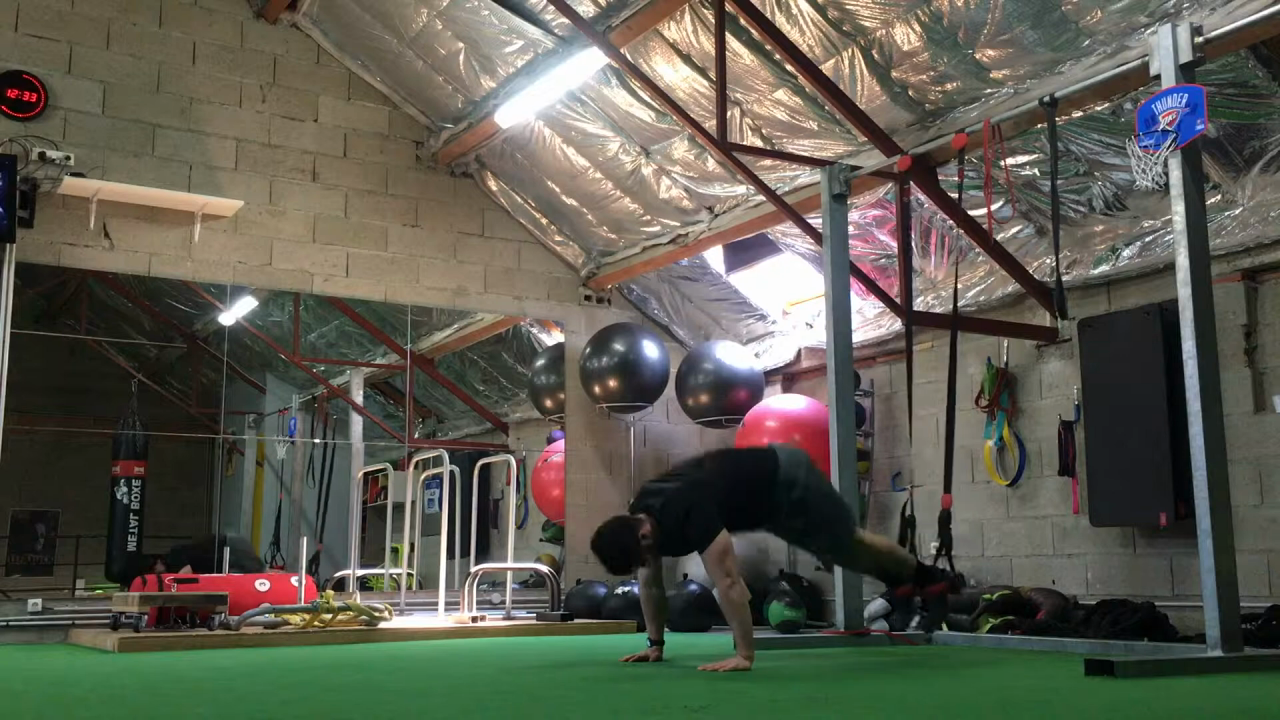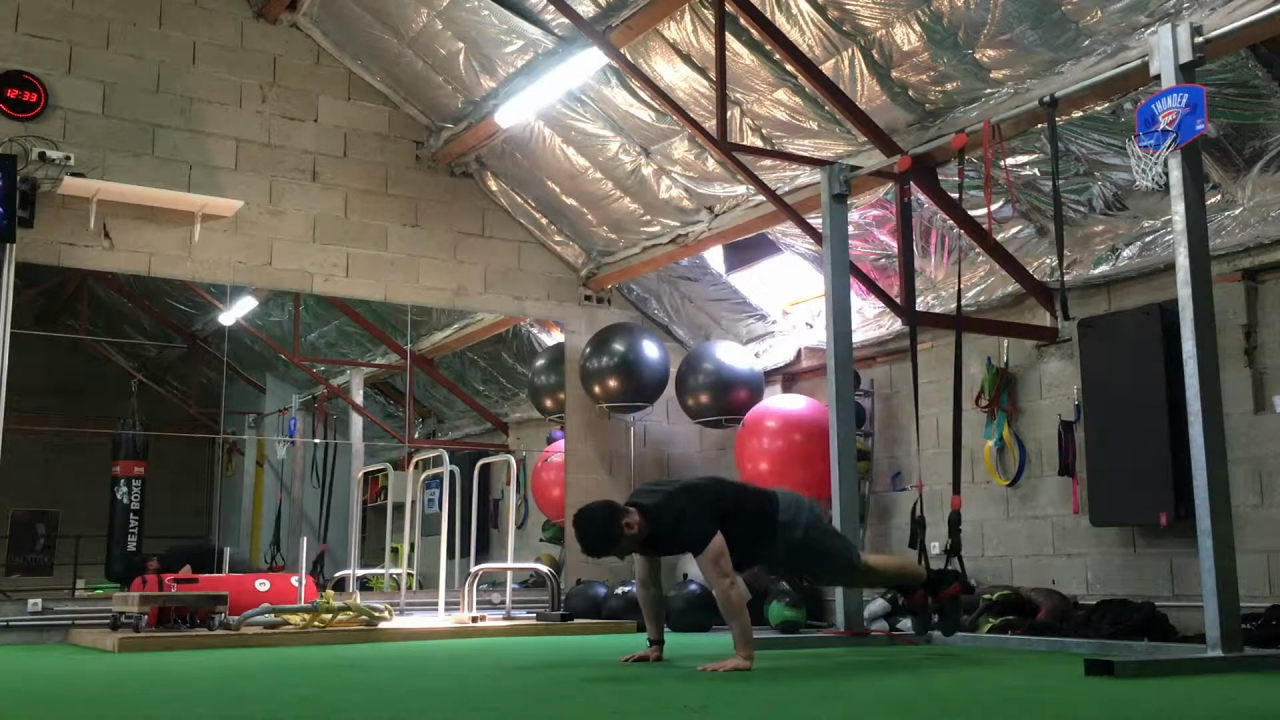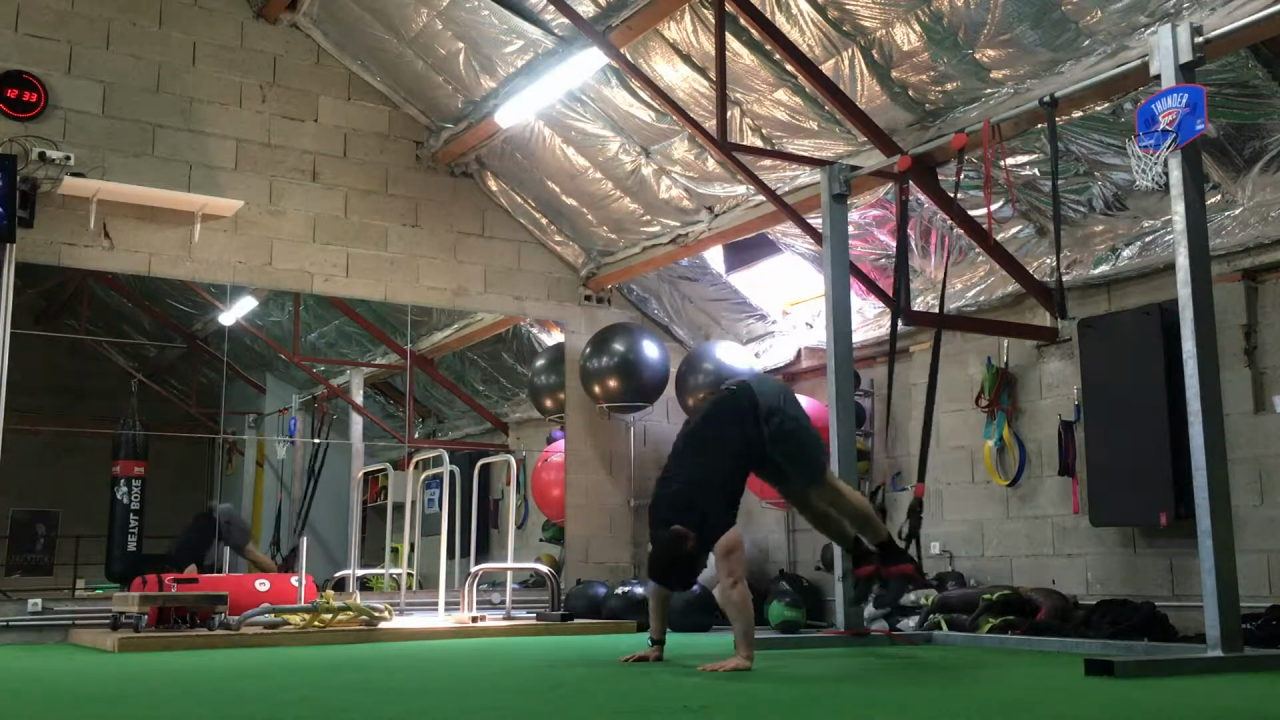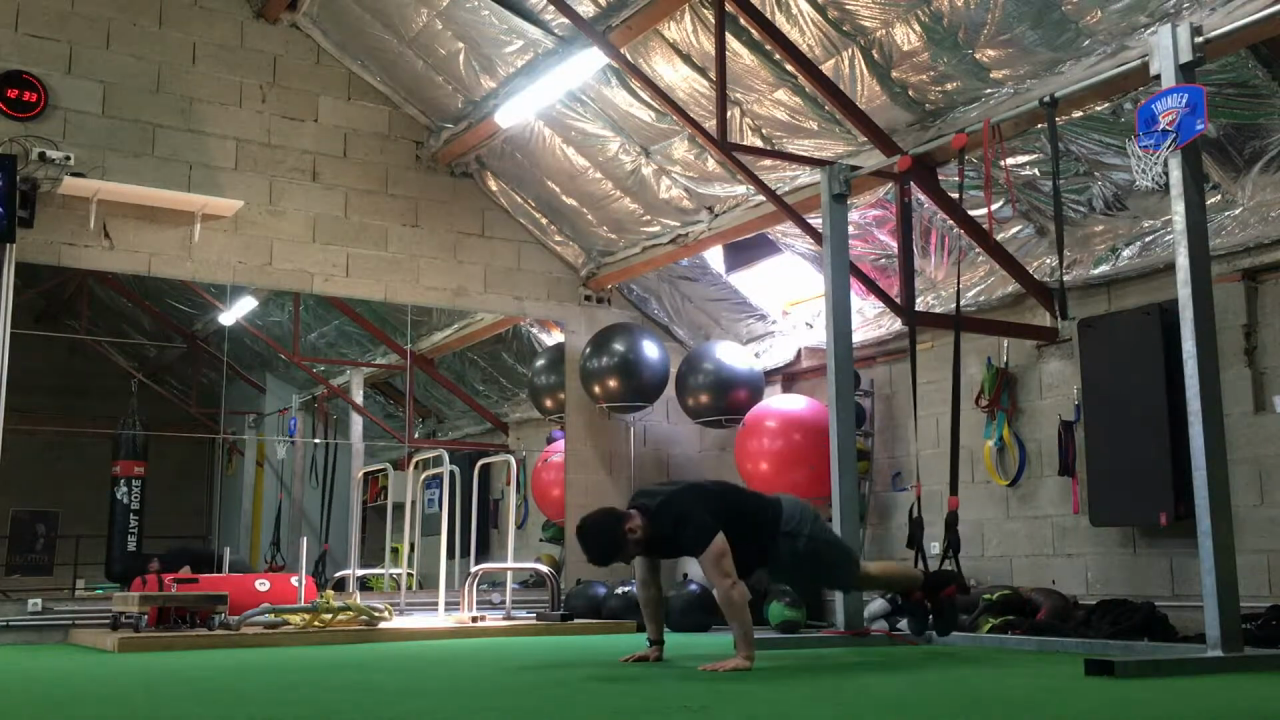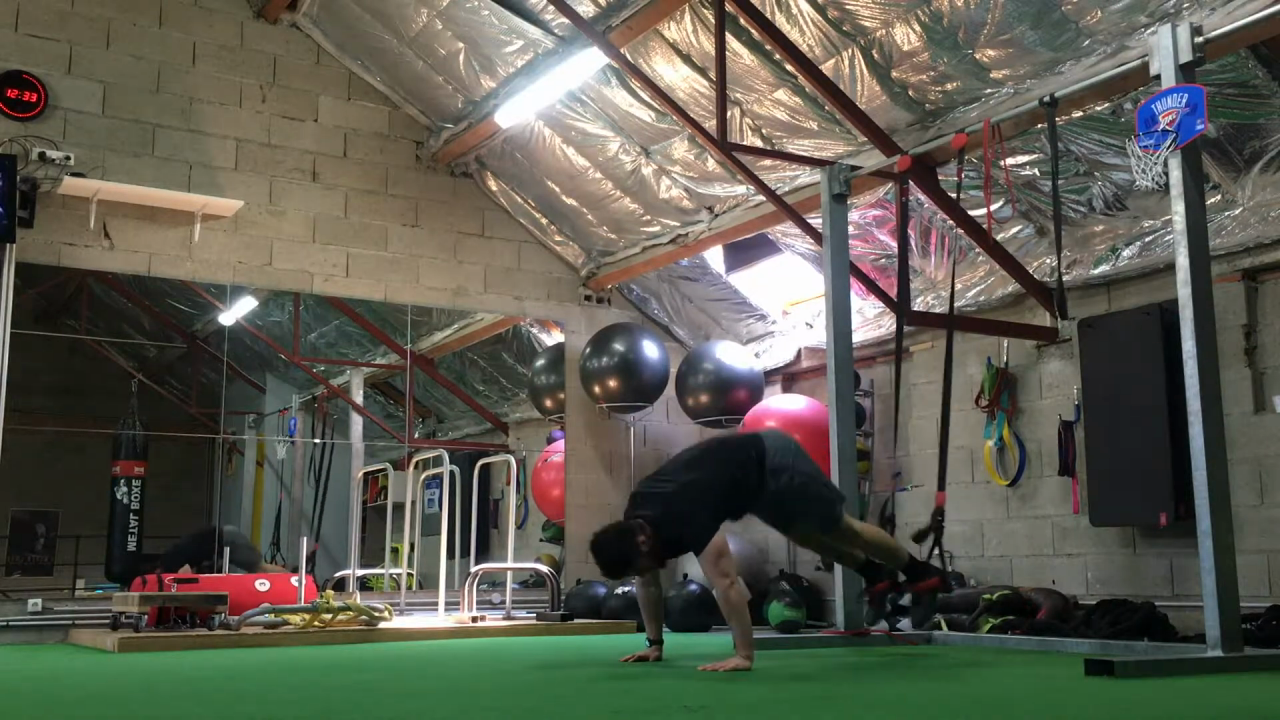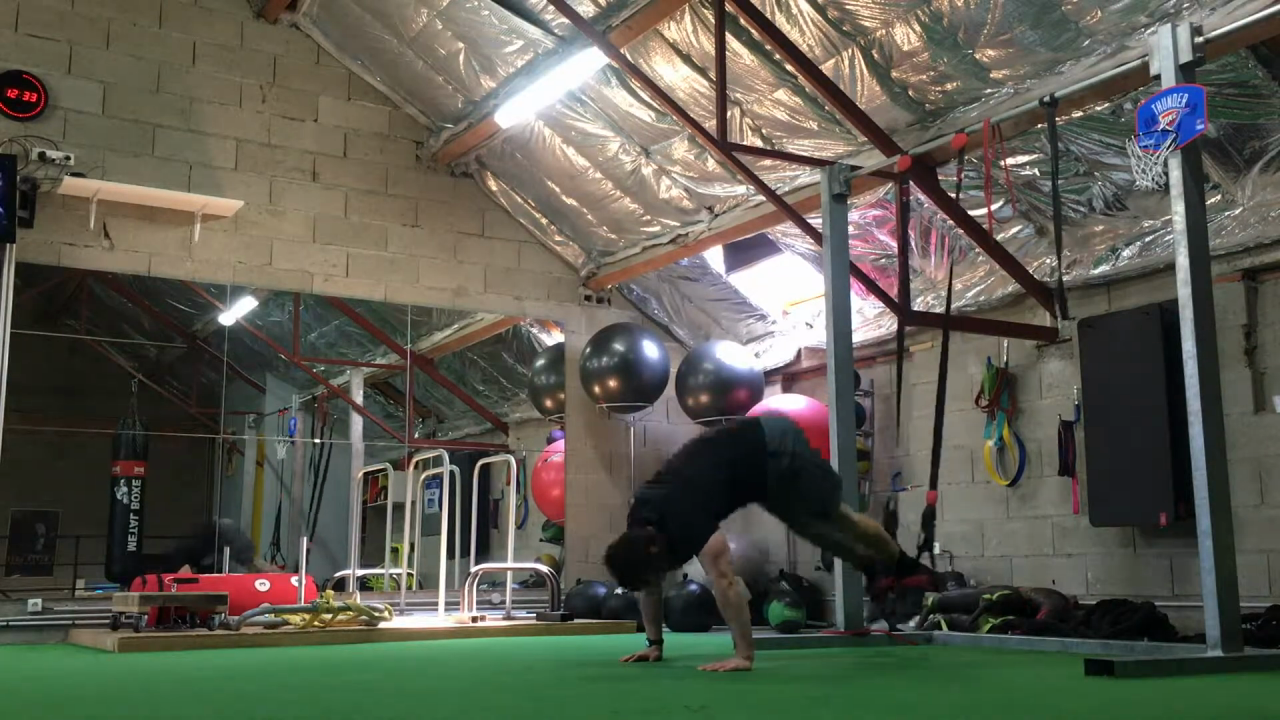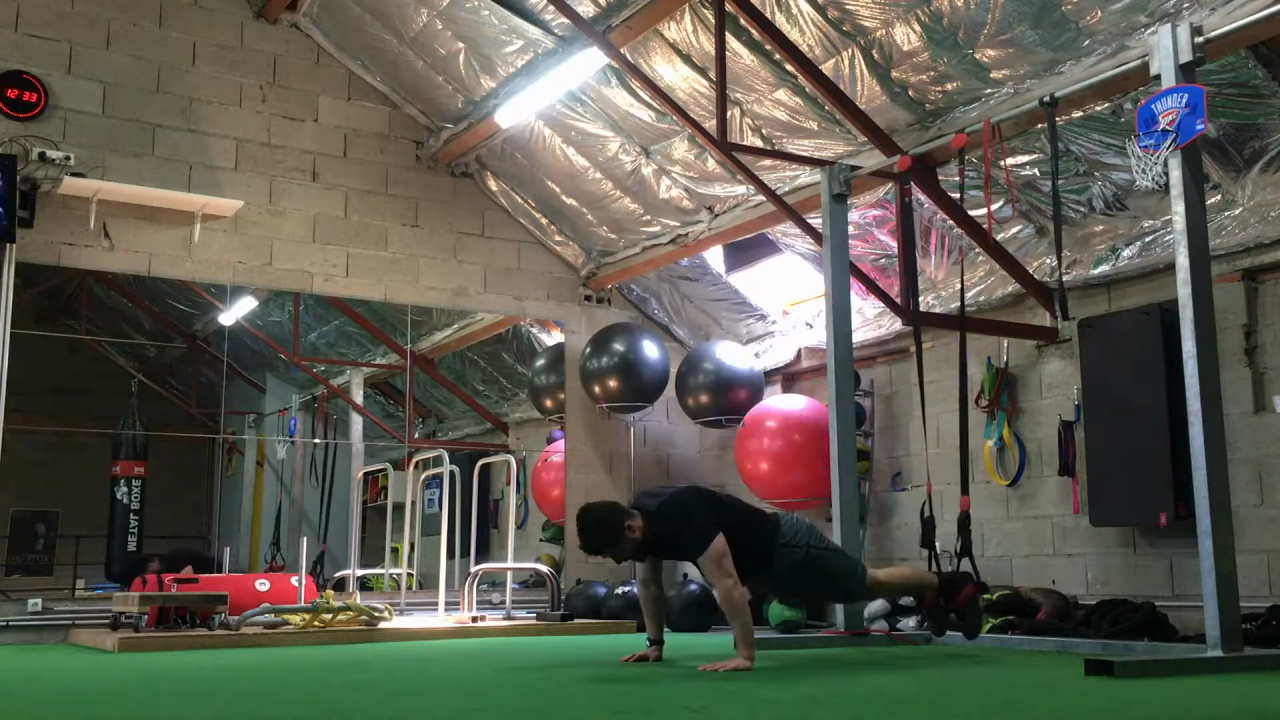
dt=0.7s
person 1, frame 1
left shoulder: (687, 514)
right shoulder: (642, 517)
left elbow: (727, 581)
right elbow: (651, 584)
left wrist: (744, 655)
right wrist: (654, 645)
left hip: (786, 475)
right hip: (768, 494)
left knee: (847, 542)
right knee: (824, 547)
left ankle: (927, 576)
right ankle: (898, 580)
person 1, frame 2
left shoulder: (681, 513)
right shoulder: (641, 516)
left elbow: (724, 581)
right elbow: (648, 583)
left wrist: (743, 654)
right wrist: (656, 643)
left hip: (784, 522)
right hip: (765, 541)
left knee: (855, 569)
right knee: (840, 575)
left ankle: (940, 581)
right ankle: (910, 589)
person 1, frame 3
left shoulder: (705, 509)
right shoulder: (664, 515)
left elbow: (731, 582)
right elbow: (660, 582)
left wrist: (744, 655)
right wrist: (656, 644)
left hip: (765, 405)
right hip: (740, 406)
left knee: (824, 489)
right knee: (798, 496)
left ankle: (892, 555)
right ankle: (863, 556)
person 1, frame 4
left shoulder: (681, 513)
right shoulder: (640, 515)
left elbow: (726, 582)
right elbow: (647, 582)
left wrist: (745, 654)
right wrist: (655, 644)
left hip: (786, 530)
right hip: (768, 543)
left knee: (857, 576)
right knee: (848, 577)
left ankle: (936, 582)
right ankle: (912, 591)
person 1, frame 5
left shoulder: (683, 515)
right shoulder: (640, 517)
left elbow: (725, 581)
right elbow: (647, 583)
left wrist: (743, 653)
right wrist: (654, 643)
left hip: (773, 458)
right hip: (753, 471)
left knee: (835, 526)
right knee: (803, 532)
left ankle: (918, 573)
right ankle: (874, 574)
person 1, frame 6
left shoulder: (683, 516)
right shoulder: (643, 520)
left elbow: (724, 582)
right elbow: (650, 584)
left wrist: (744, 656)
right wrist: (654, 643)
left hip: (775, 445)
right hip: (754, 449)
left knee: (835, 517)
right knee: (805, 524)
left ankle: (903, 568)
right ankle: (877, 567)
person 1, frame 7
left shoulder: (682, 513)
right shoulder: (641, 516)
left elbow: (727, 583)
right elbow: (648, 583)
left wrist: (745, 655)
right wrist: (655, 644)
left hip: (785, 546)
right hip: (764, 563)
left knee: (864, 584)
right knee: (858, 586)
left ankle: (953, 586)
right ankle: (929, 594)
